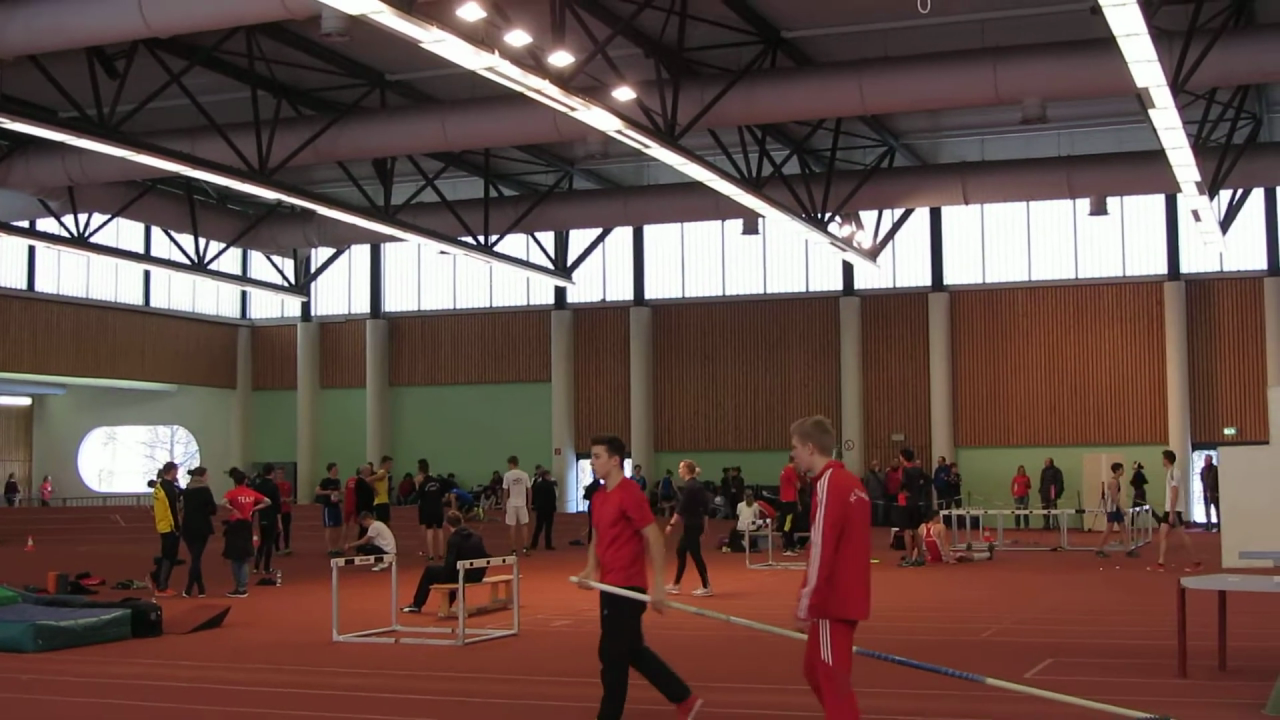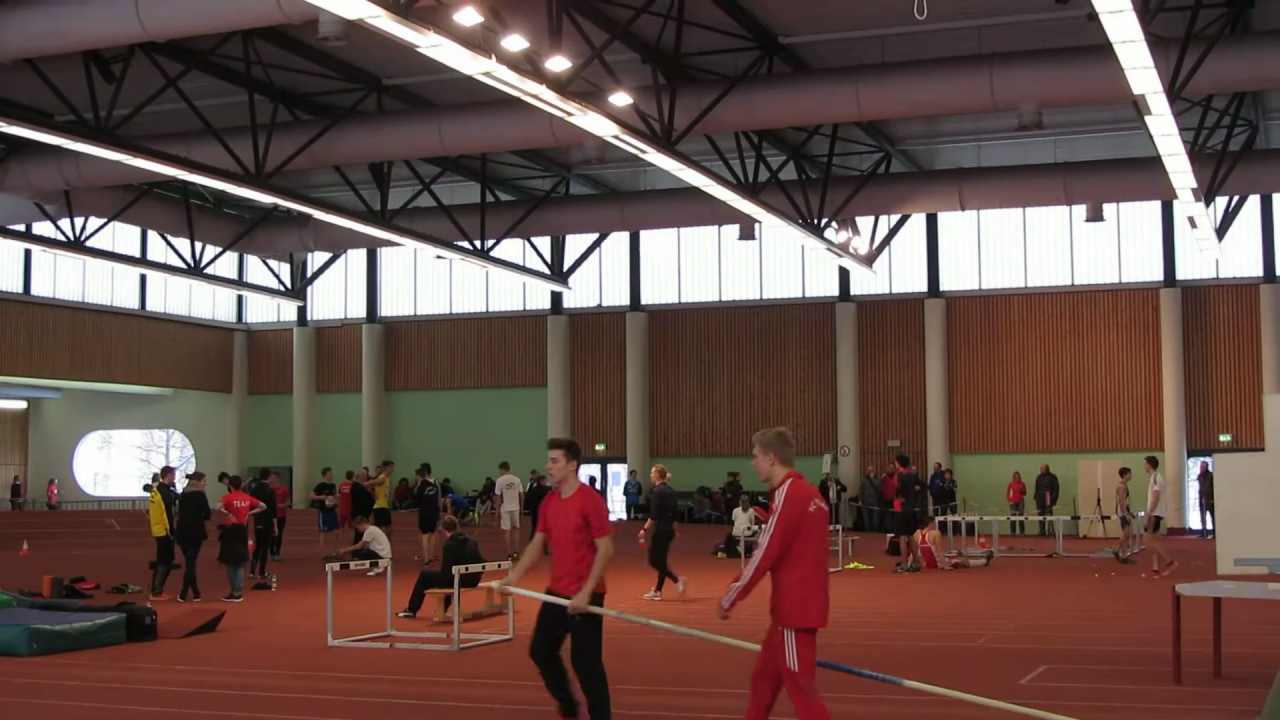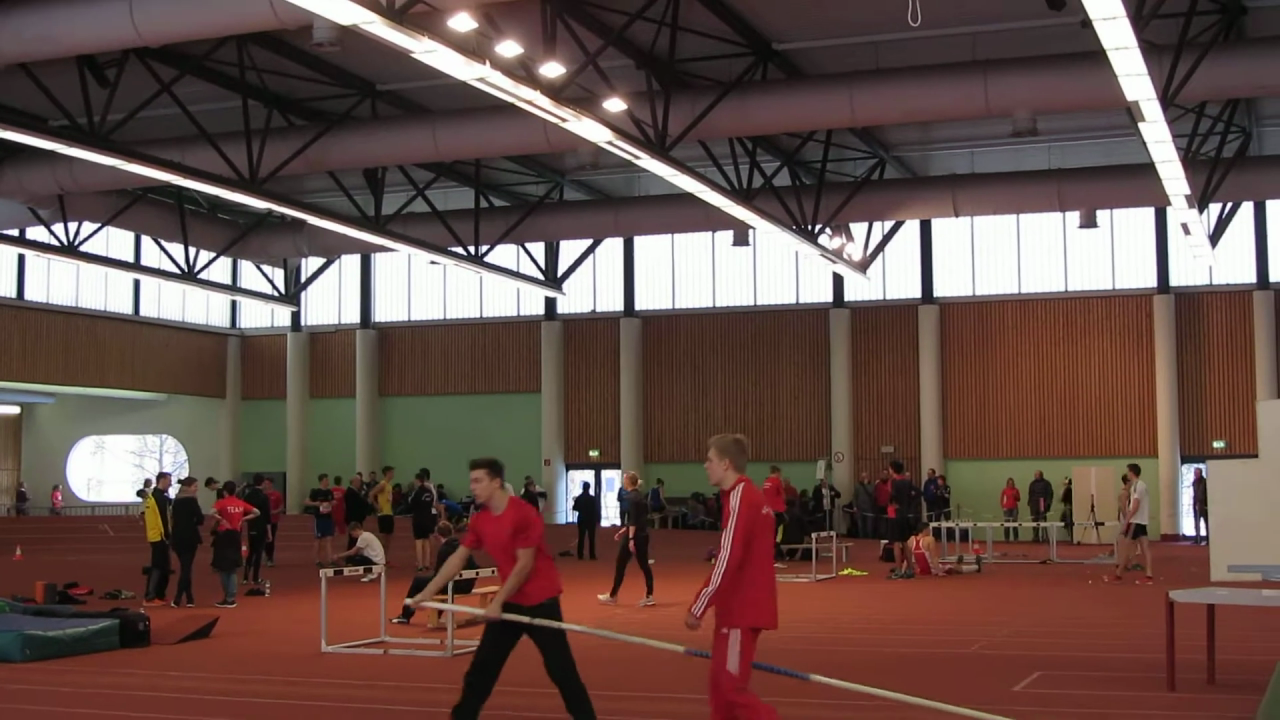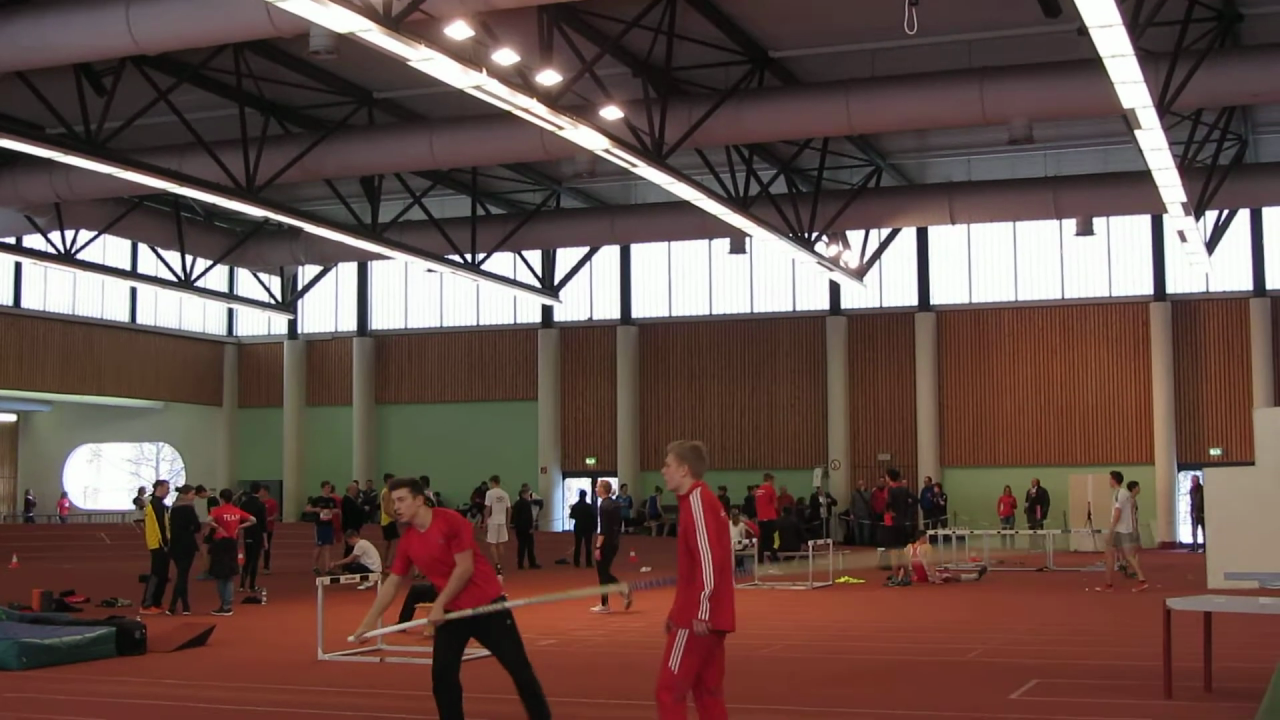
dt=0.3s
person 1, frame 1
left shoulder: (829, 484)
right shoulder: (848, 480)
left elbow: (821, 550)
left wrist: (803, 605)
left hip: (834, 599)
right hip: (847, 595)
left knee: (832, 679)
right knee: (815, 670)
person 1, frame 2
left shoulder: (787, 494)
right shoulder: (809, 492)
left elbow: (765, 554)
left wrist: (730, 598)
left hip: (794, 606)
right hip: (803, 602)
left knee: (800, 686)
right knee: (765, 676)
person 1, frame 3
left shoulder: (739, 497)
right shoulder: (751, 496)
left elbow: (727, 559)
left wrist: (698, 605)
left hip: (740, 611)
right hip: (746, 607)
left knee: (732, 690)
right knee: (722, 685)
person 1, frame 4
left shoulder: (697, 500)
right shoulder: (703, 500)
left elbow: (709, 558)
left wrist: (701, 610)
right wrist: (678, 611)
left hip: (699, 617)
right hip: (710, 615)
left knee: (669, 689)
right knee: (707, 691)
person 2, frame 1
left shoulder: (629, 495)
right shoulder: (598, 496)
left elbow: (654, 538)
left wrist: (657, 586)
right wrist: (591, 569)
left hip: (624, 587)
right hip: (612, 586)
left knee: (611, 654)
right knee: (633, 651)
person 2, frame 2
left shoulder: (591, 501)
right shoulder: (549, 502)
left elbow: (606, 549)
right elbow: (538, 543)
left wrist: (586, 592)
right wrist: (515, 575)
left hip: (582, 595)
right hip: (557, 591)
left knee: (585, 660)
right knee: (541, 651)
person 2, frame 3
left shoulder: (524, 513)
right shoulder: (479, 519)
left elbow: (525, 563)
right elbow: (459, 557)
left wrist: (498, 601)
right wrist: (427, 593)
left hip: (541, 601)
right hip: (510, 601)
left knee: (560, 667)
right knee: (483, 663)
person 2, frame 4
left shoulder: (452, 521)
right shoulder: (407, 541)
left elbow: (465, 567)
right elbow: (392, 583)
left wrist: (438, 605)
right wrist: (368, 623)
left hip: (486, 603)
right hip: (450, 611)
left knee: (517, 665)
right knee: (443, 674)
